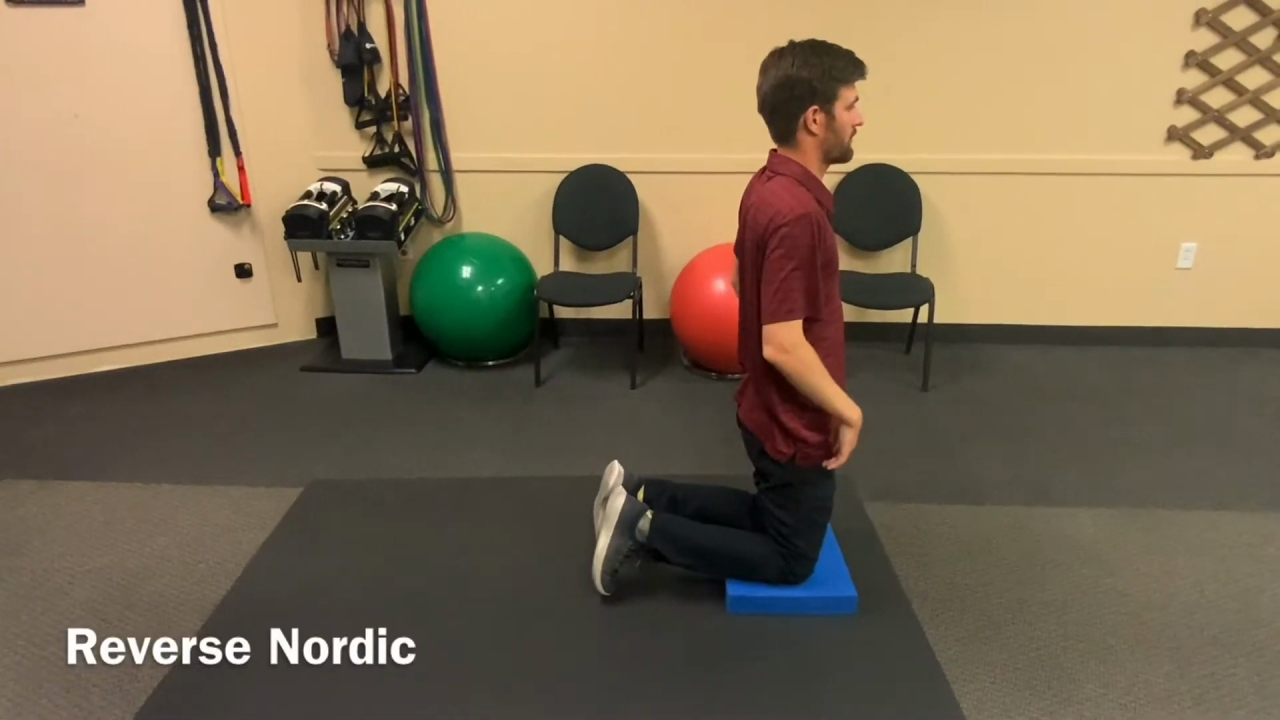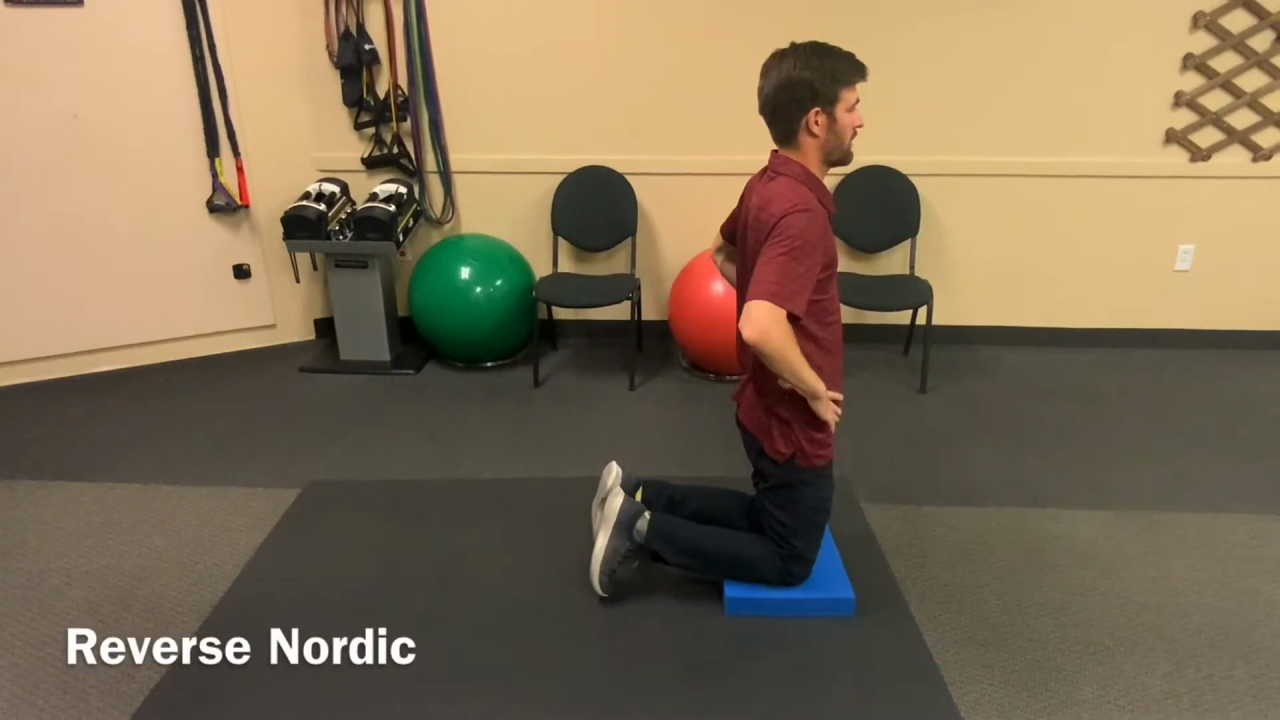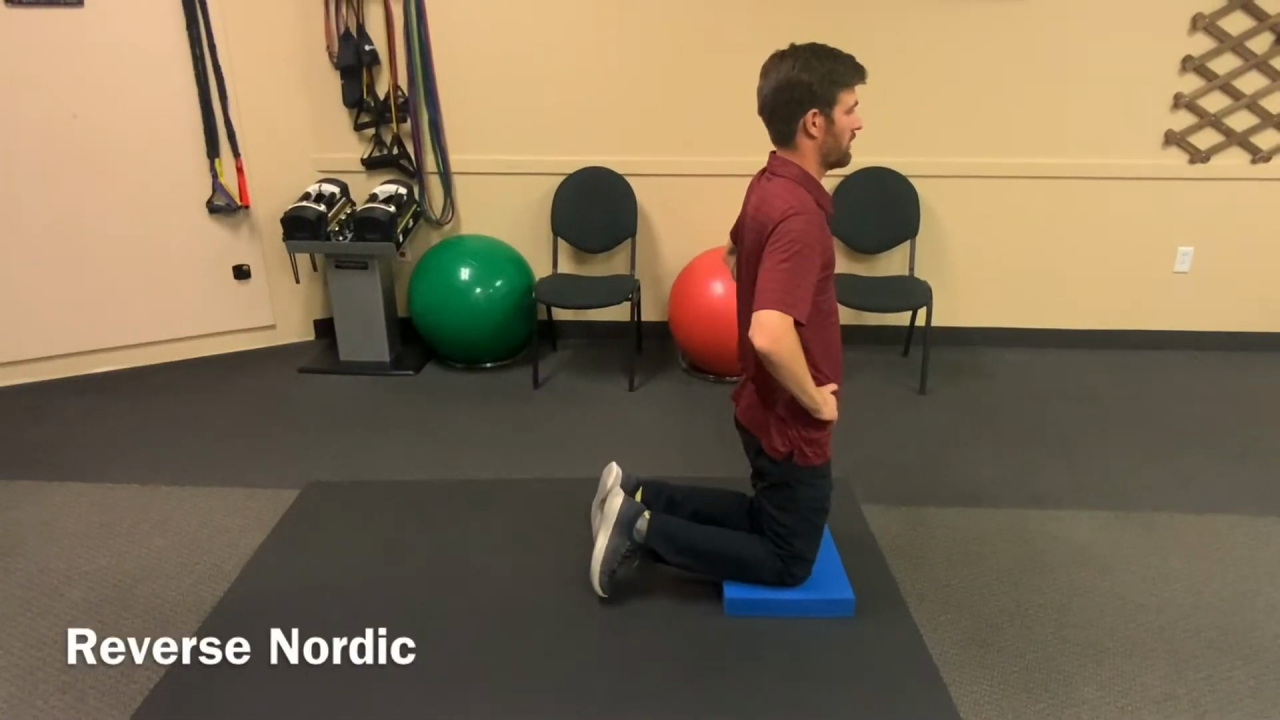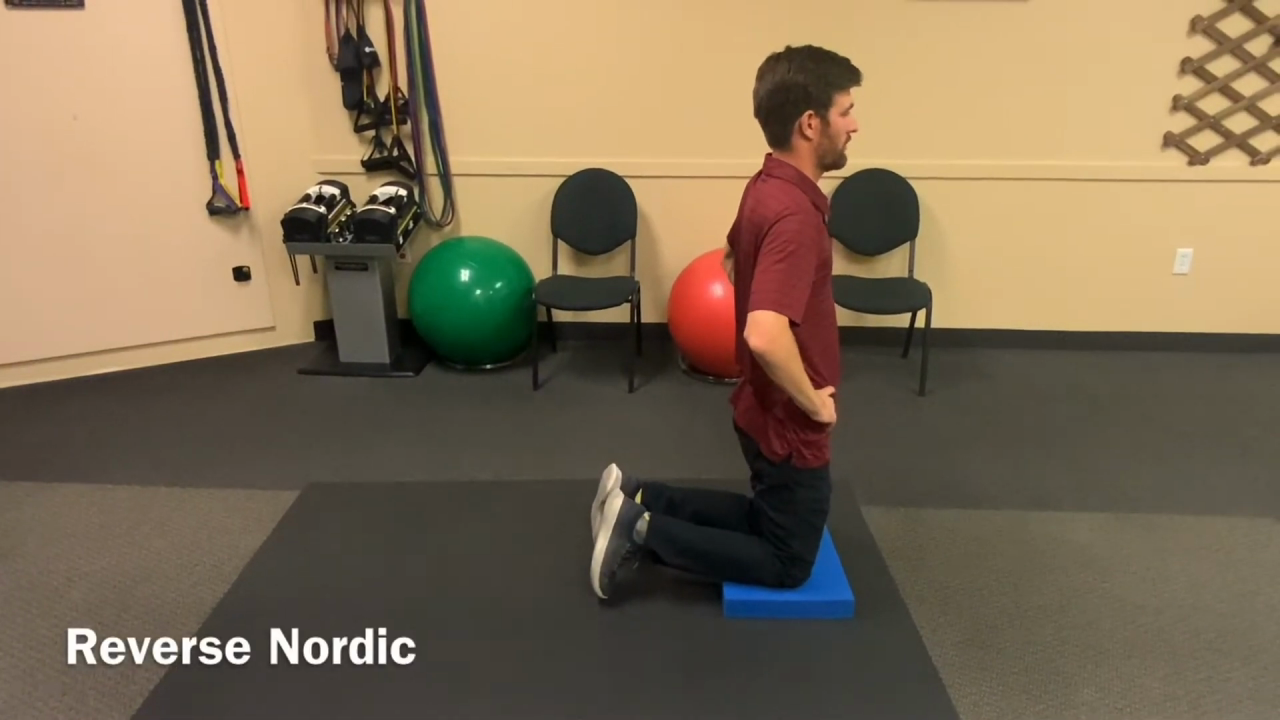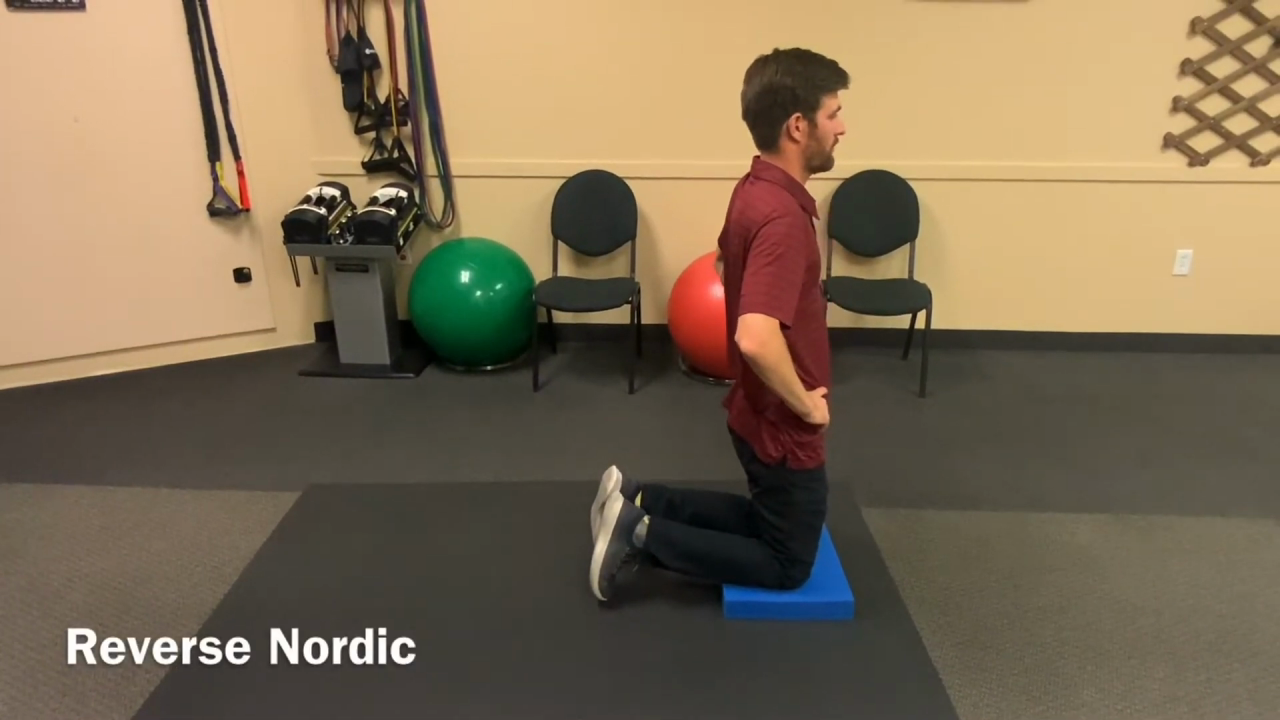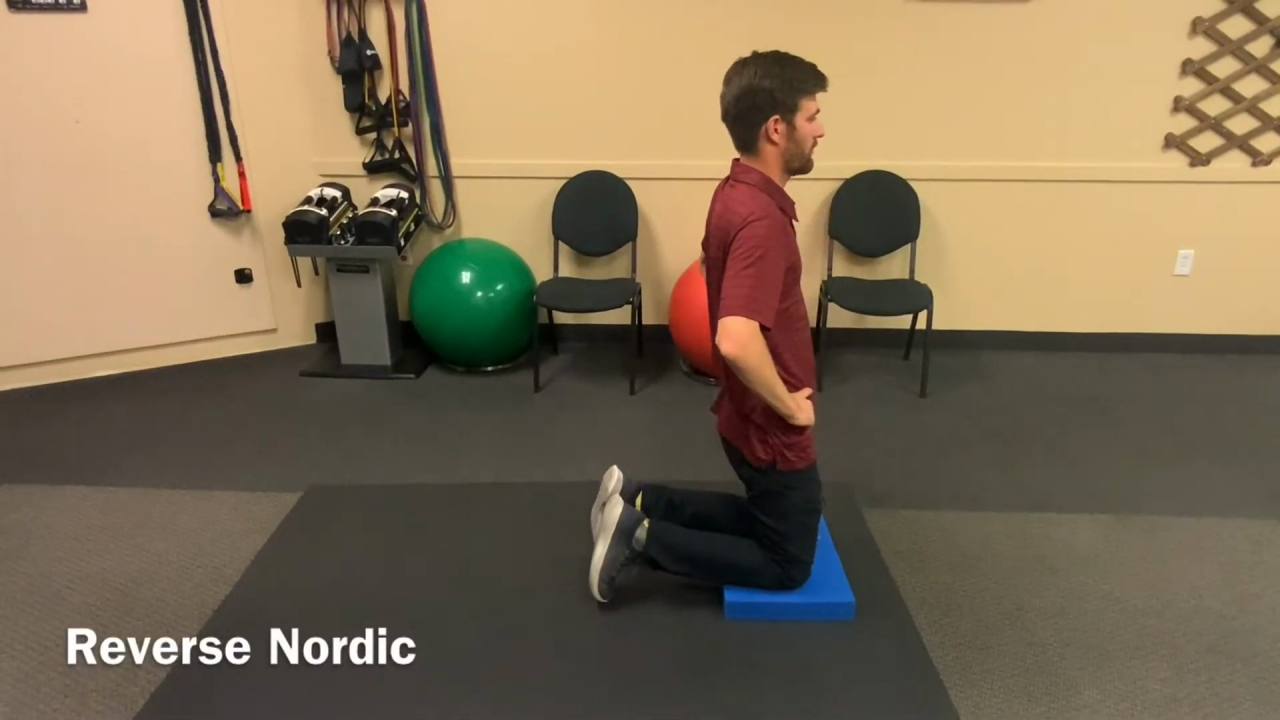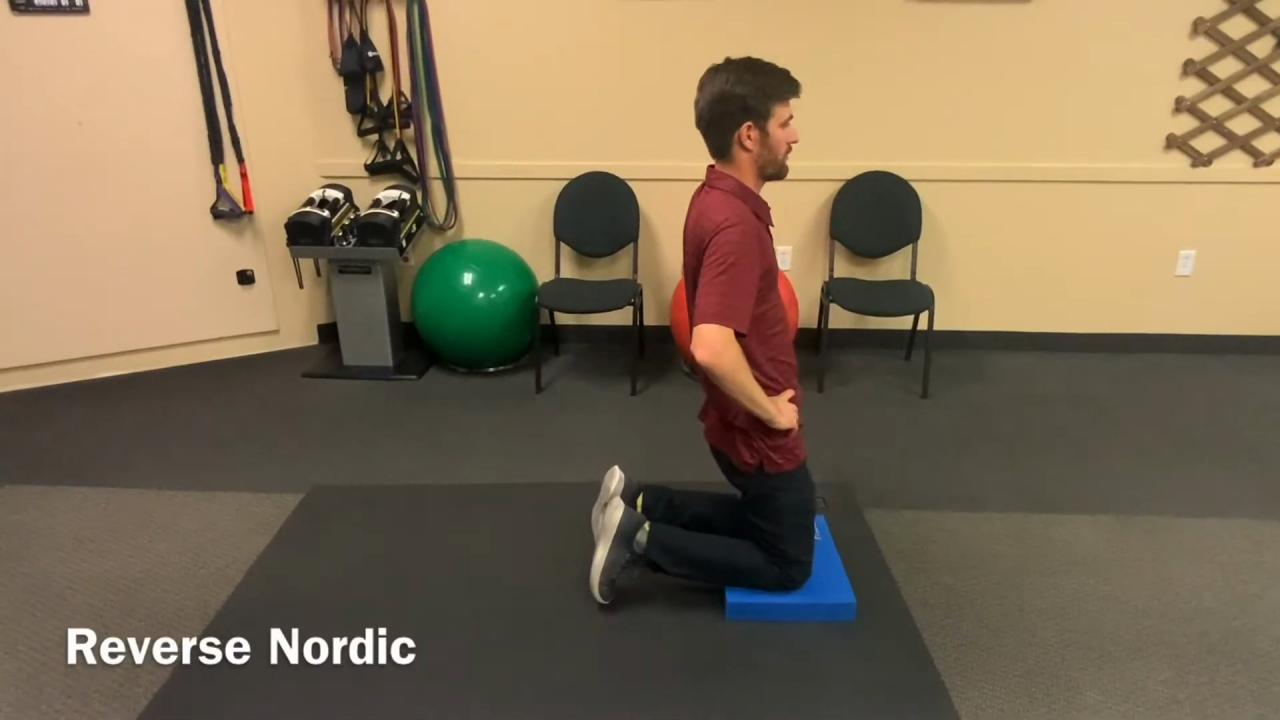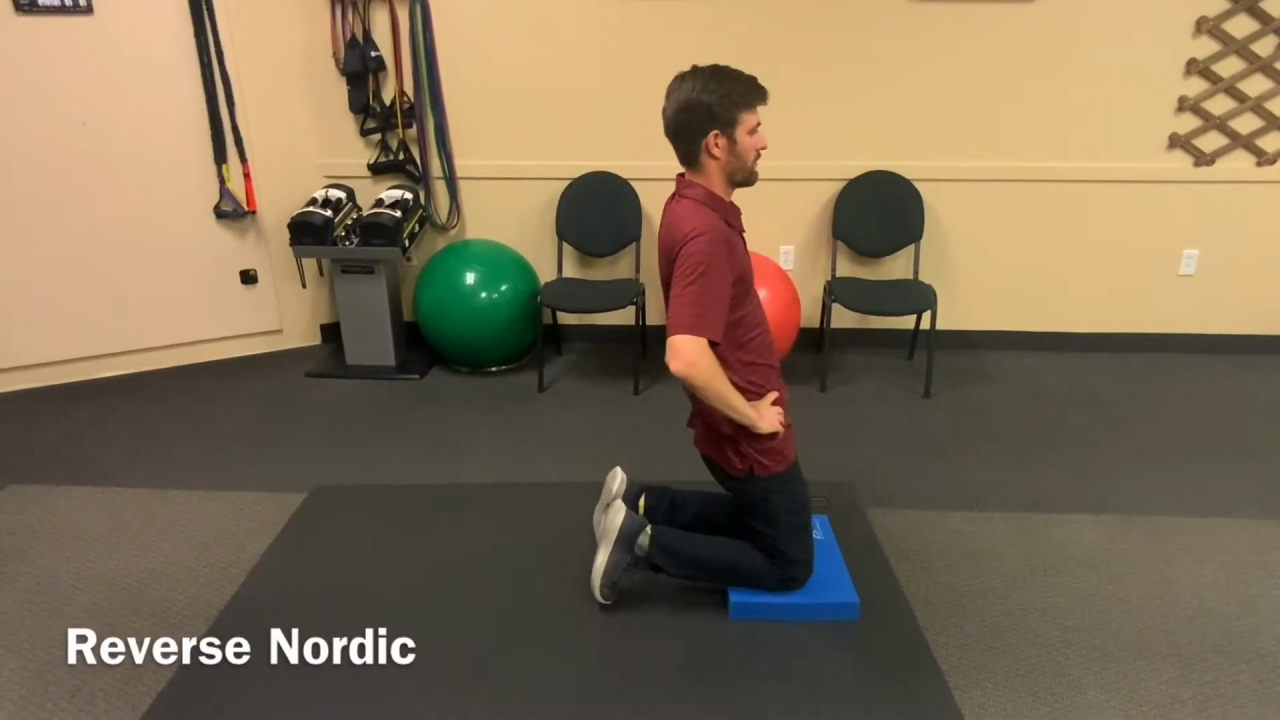
dt=0.4s
person 1, frame 1
left shoulder: (770, 185)
right shoulder: (796, 212)
right elbow: (783, 345)
right wrist: (848, 413)
left hip: (773, 407)
right hip: (793, 422)
left knee: (772, 519)
right knee: (790, 558)
left ankle: (639, 497)
right ankle: (643, 527)
person 1, frame 2
left shoulder: (768, 184)
right shoulder: (800, 212)
left elbow: (724, 253)
right elbow: (758, 328)
right wrist: (817, 390)
left hip: (770, 406)
right hip: (791, 421)
left knee: (770, 521)
right knee: (788, 560)
left ankle: (636, 497)
right ankle: (642, 527)
person 1, frame 3
left shoulder: (771, 186)
right shoulder: (798, 214)
left elbow: (735, 255)
right elbow: (770, 336)
right wrist: (815, 401)
left hip: (768, 406)
right hip: (789, 421)
left knee: (769, 520)
right knee: (788, 560)
left ankle: (637, 497)
right ankle: (642, 528)
person 1, frame 4
left shoulder: (768, 188)
right shoulder: (794, 214)
left elbow: (733, 259)
right elbow: (766, 335)
right wrist: (813, 402)
left hip: (766, 408)
right hip: (788, 423)
left knee: (770, 523)
right knee: (787, 563)
left ankle: (637, 499)
right ankle: (643, 529)
person 1, frame 5
left shoulder: (756, 190)
right shoulder: (782, 217)
left elbow: (725, 262)
right elbow: (756, 338)
right wrist: (805, 404)
left hip: (761, 412)
right hip: (781, 426)
left knee: (767, 524)
right knee: (786, 564)
left ankle: (638, 502)
right ankle: (641, 532)
person 1, frame 6
left shoulder: (737, 193)
right shoulder: (761, 219)
left elbow: (710, 265)
right elbow: (736, 340)
right wrist: (789, 405)
left hip: (752, 415)
right hip: (770, 429)
left knee: (766, 523)
right knee: (787, 564)
left ankle: (637, 503)
right ankle: (641, 535)
person 1, frame 7
left shoulder: (718, 198)
right shoulder: (735, 224)
right elbow: (711, 347)
right wrist: (769, 410)
left hip: (743, 421)
right hip: (758, 433)
left knee: (764, 523)
right knee: (787, 564)
left ankle: (637, 503)
right ankle: (640, 537)
person 1, frame 8
left shoulder: (694, 206)
right shoulder: (704, 232)
right elbow: (686, 358)
right wrist: (749, 415)
left hip: (741, 425)
right hip: (746, 436)
left knee: (764, 524)
right knee: (789, 565)
left ankle: (639, 505)
right ankle: (641, 540)
